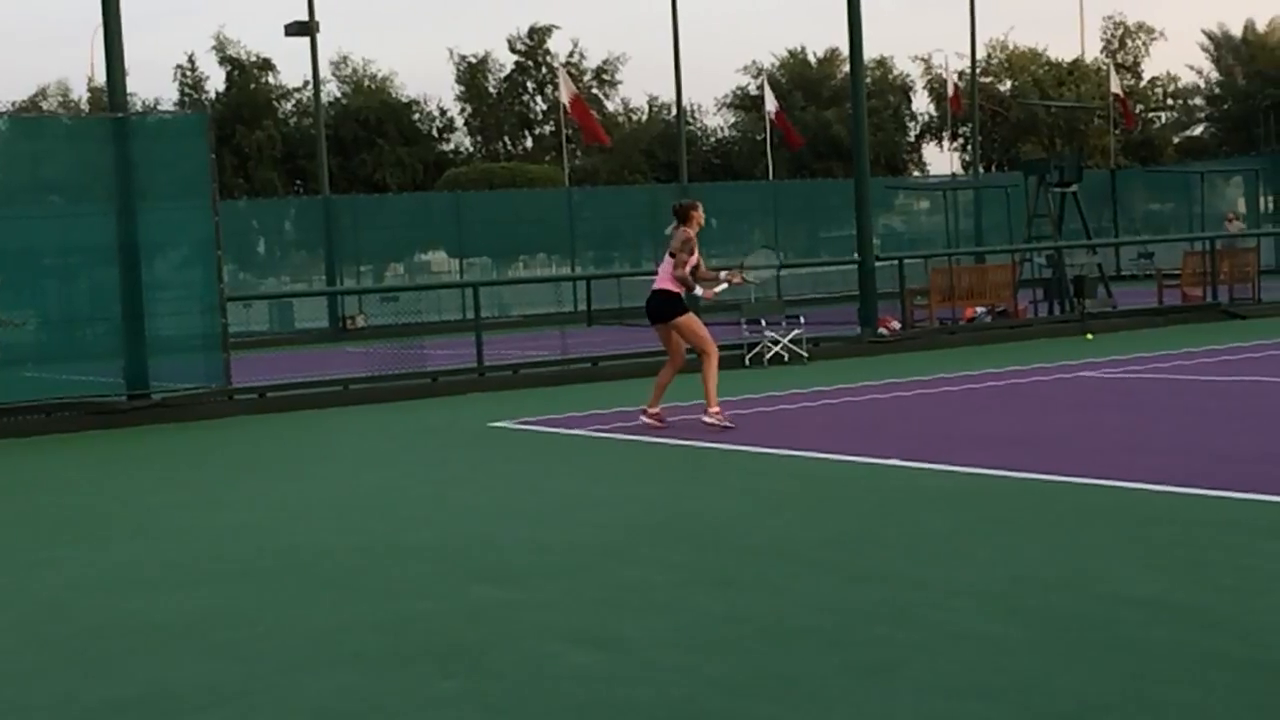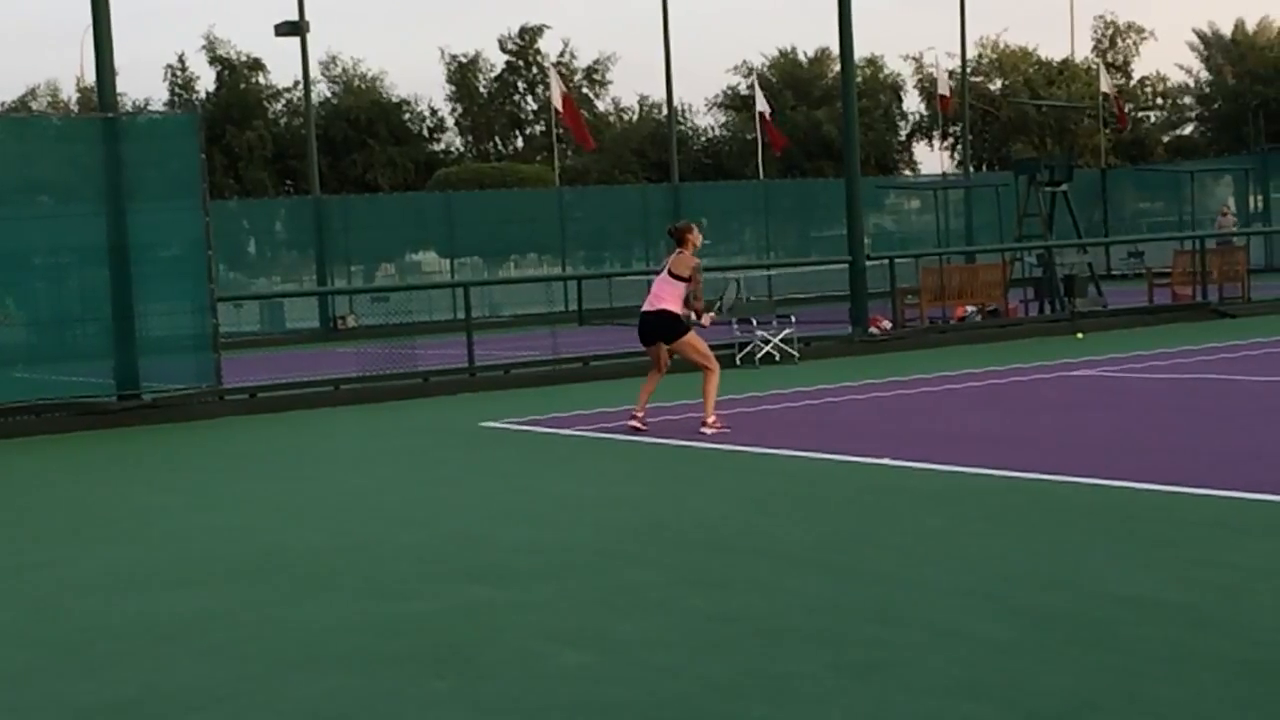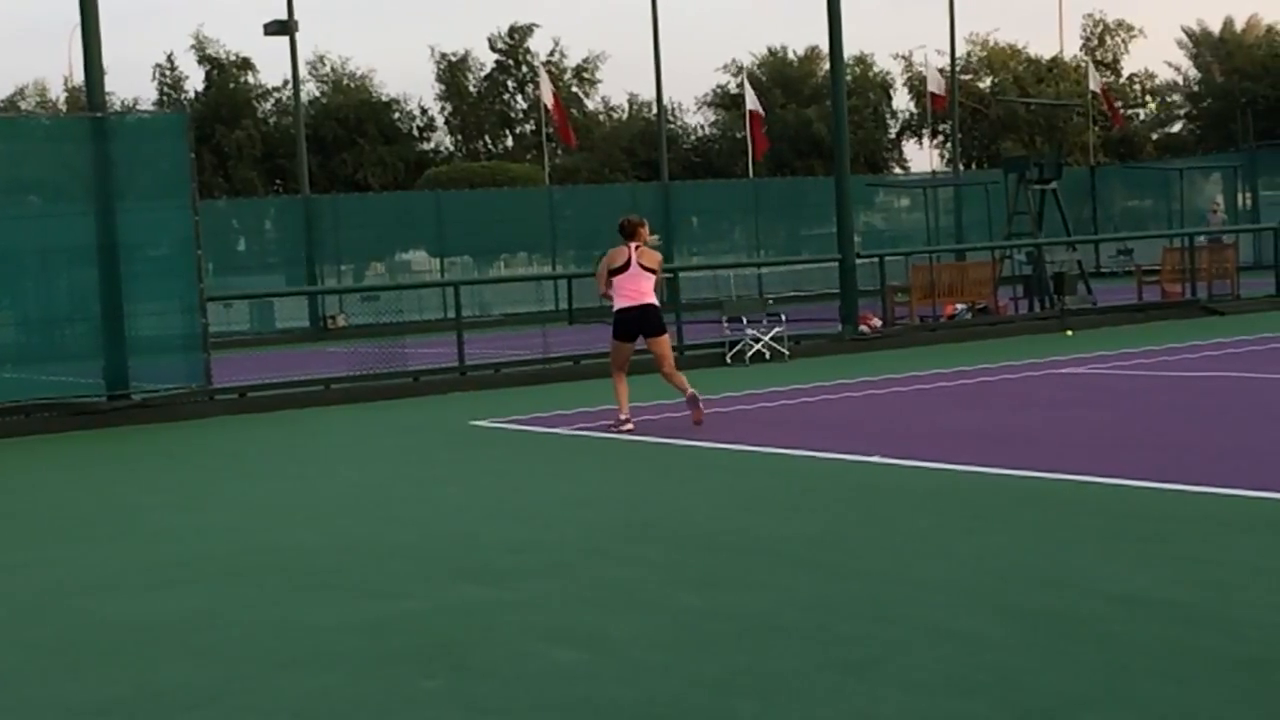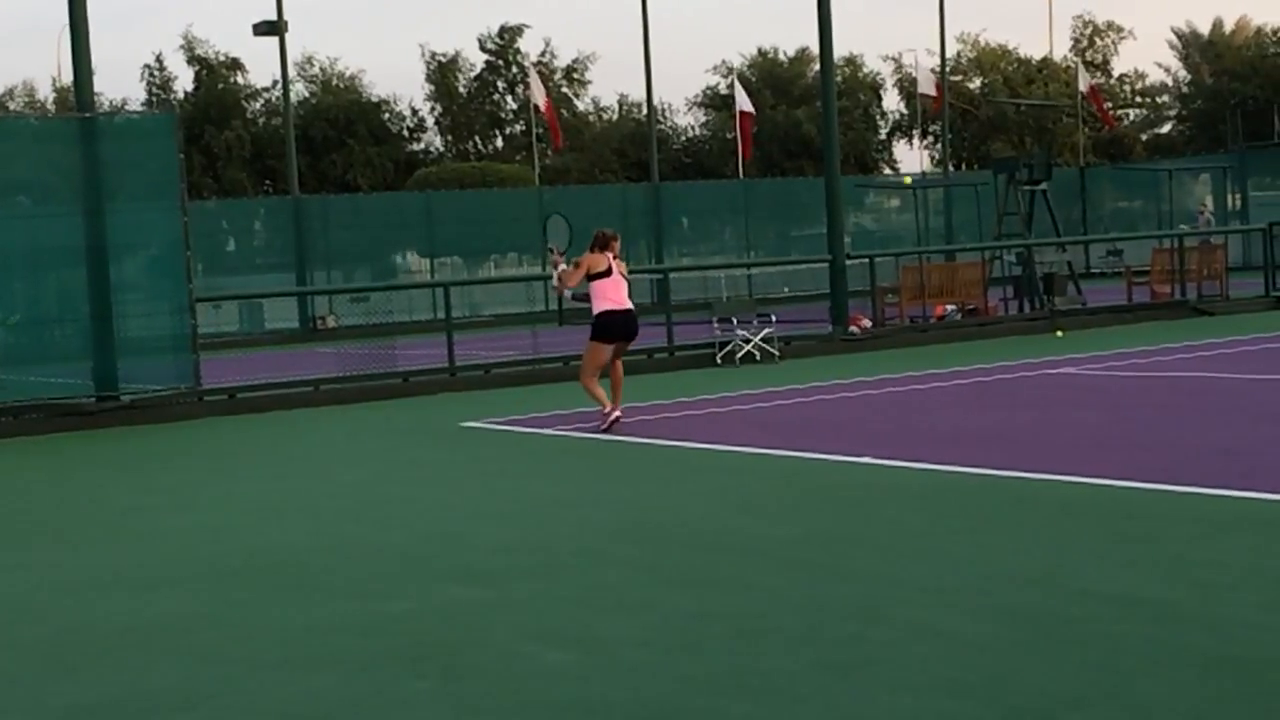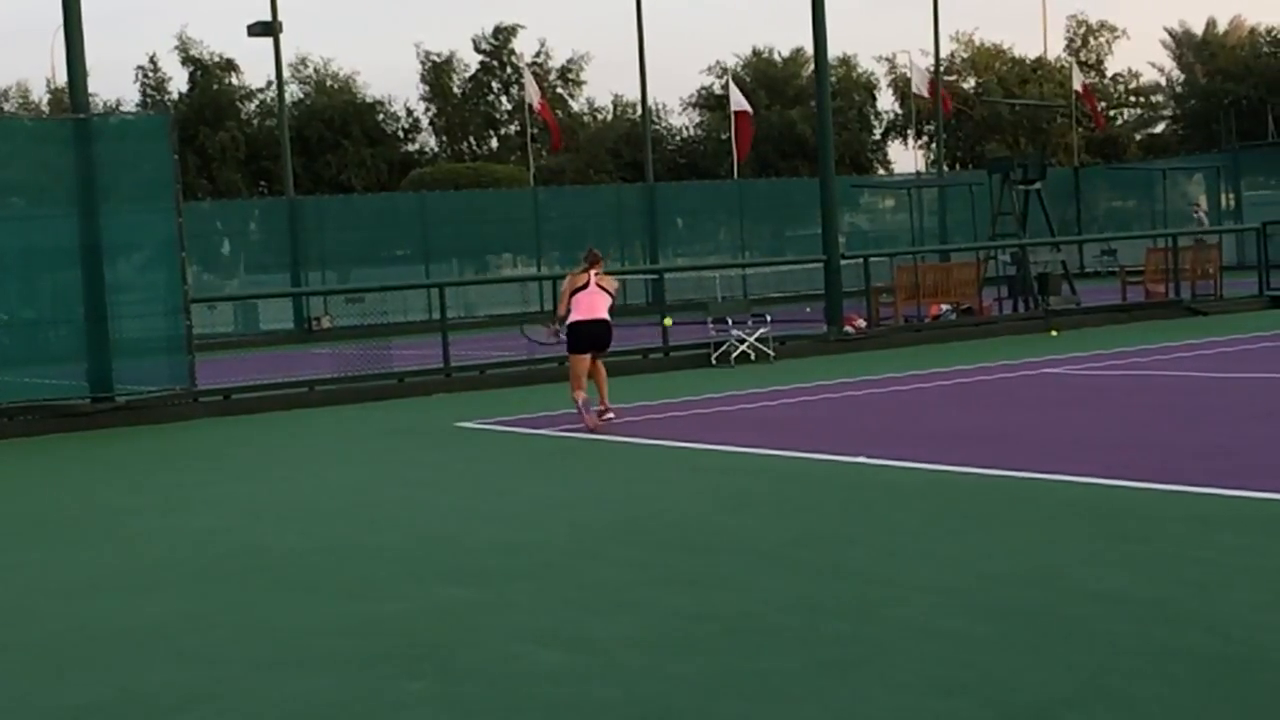
dt=1s
person 1, frame 1
left shoulder: (686, 238)
right shoulder: (688, 238)
left elbow: (700, 273)
right elbow: (678, 273)
left wrist: (726, 276)
right wrist: (699, 292)
left hip: (657, 302)
right hip: (668, 300)
left knee: (677, 358)
right knee: (710, 351)
left ankle: (652, 410)
right ankle: (712, 410)
person 1, frame 2
left shoulder: (670, 259)
right shoulder: (693, 263)
right elbow: (696, 303)
left wrist: (690, 315)
right wrist: (701, 317)
left hip: (646, 321)
right hip: (667, 320)
left knee: (659, 368)
right knee: (711, 367)
left ankle: (638, 414)
right ankle: (709, 420)
person 1, frame 3
left shoulder: (612, 254)
right shoulder: (655, 256)
left elbow: (602, 291)
left hip: (623, 316)
right hip: (649, 313)
left knee: (618, 371)
right knee: (668, 370)
left ankle: (624, 417)
right ankle: (689, 393)
person 1, frame 4
left shoulder: (589, 259)
right shoulder: (622, 266)
left elbow: (569, 283)
left wrist: (560, 266)
left hip: (607, 320)
right hip: (629, 319)
left knee: (588, 378)
right knee: (614, 359)
left ankle: (609, 408)
right ankle: (615, 408)
person 1, frame 5
left shoulder: (573, 279)
right shoulder: (611, 282)
left elbow: (561, 313)
left hip: (578, 329)
right hip: (602, 328)
left knee: (577, 390)
right knee: (594, 360)
left ankle: (581, 401)
right ankle: (605, 406)
